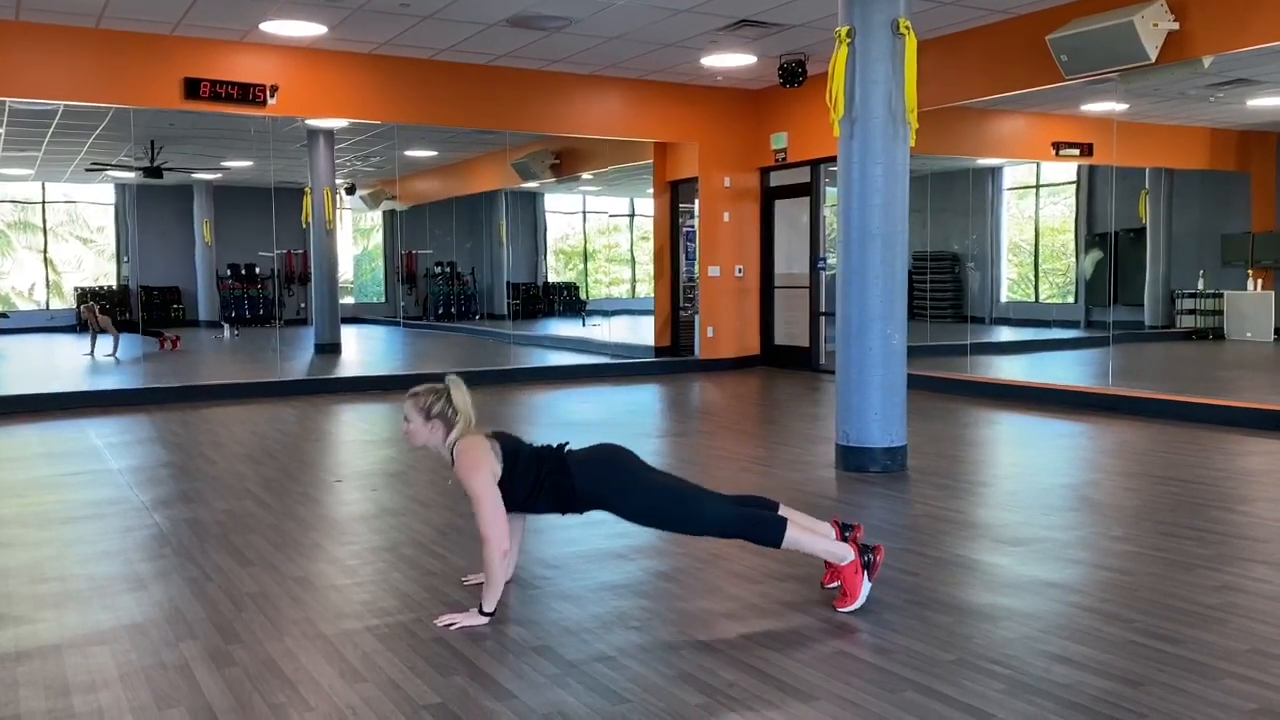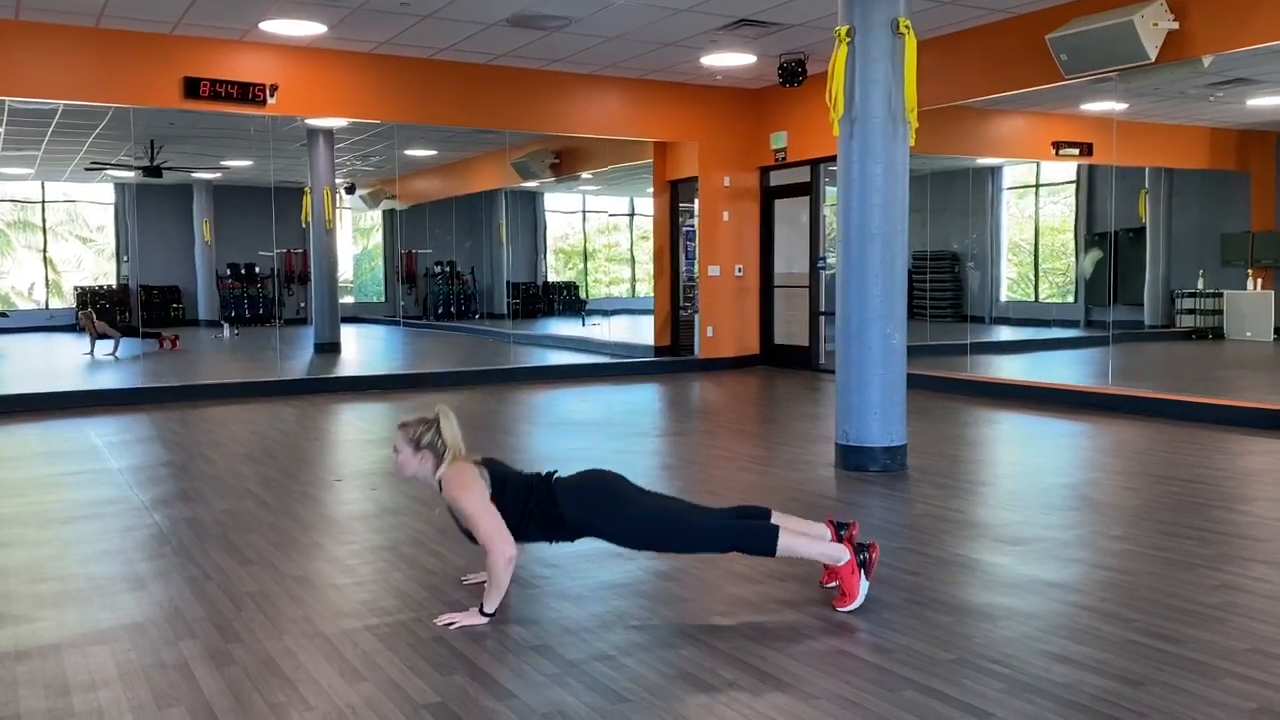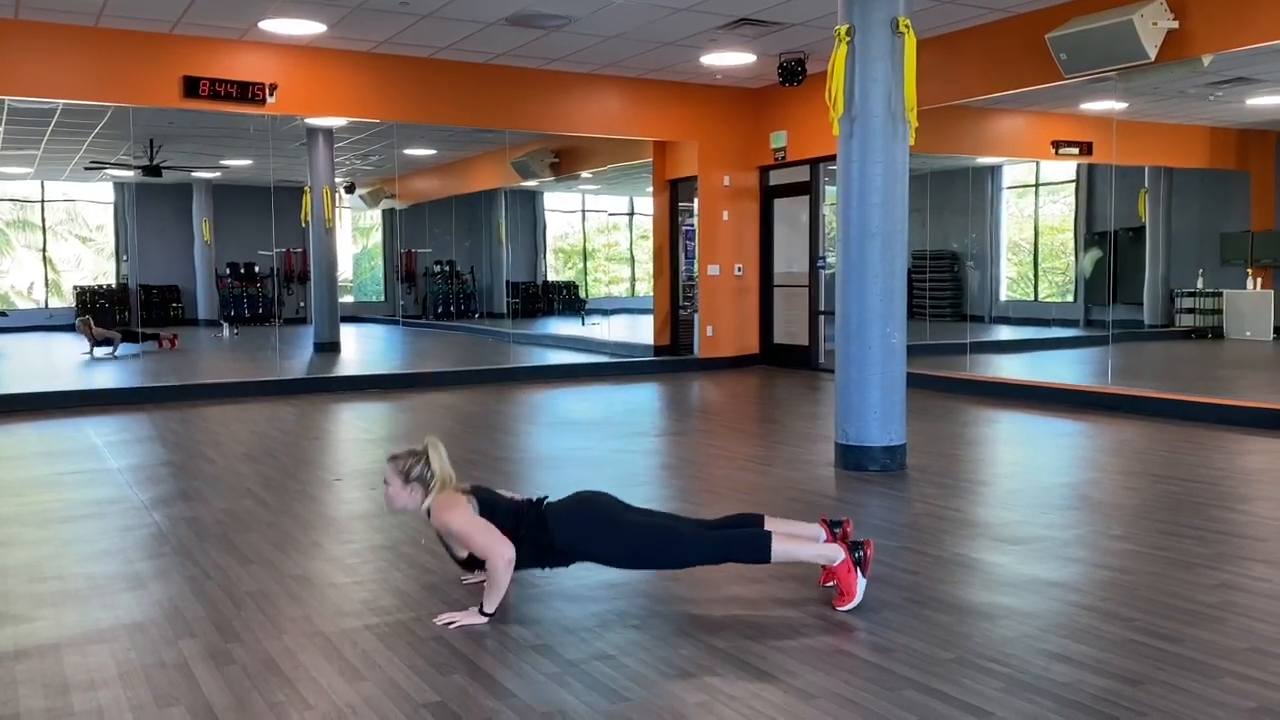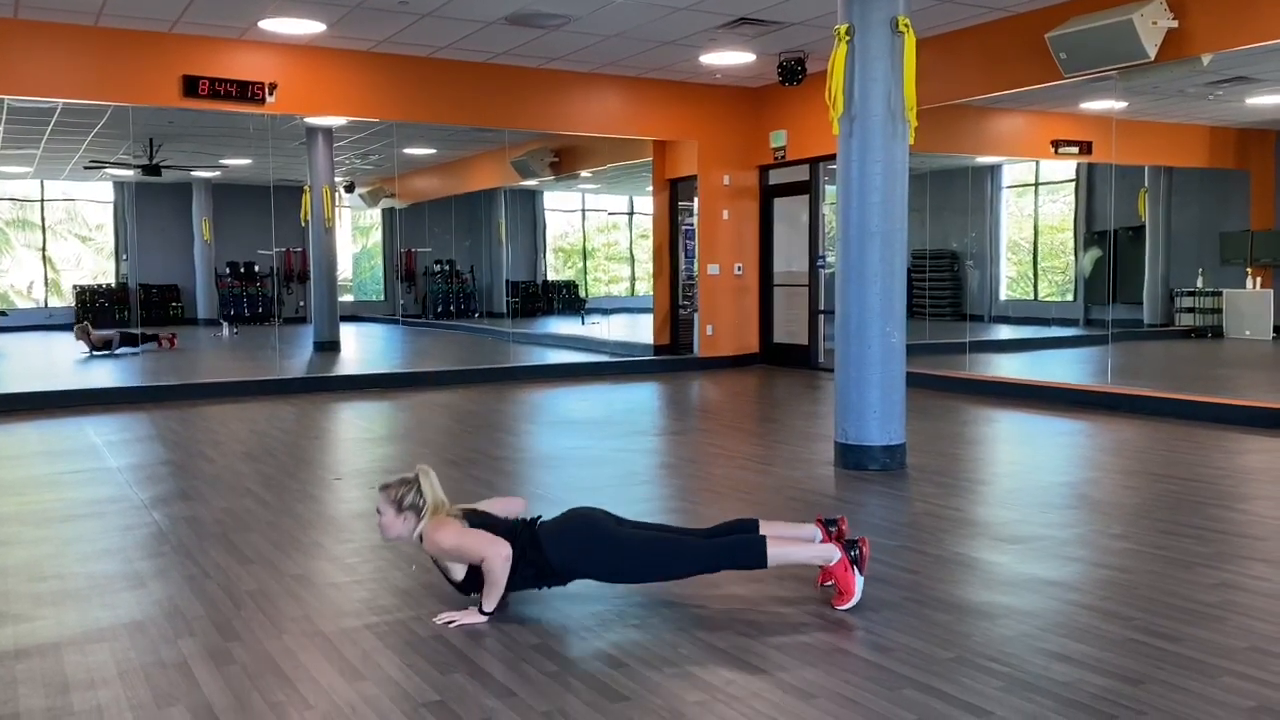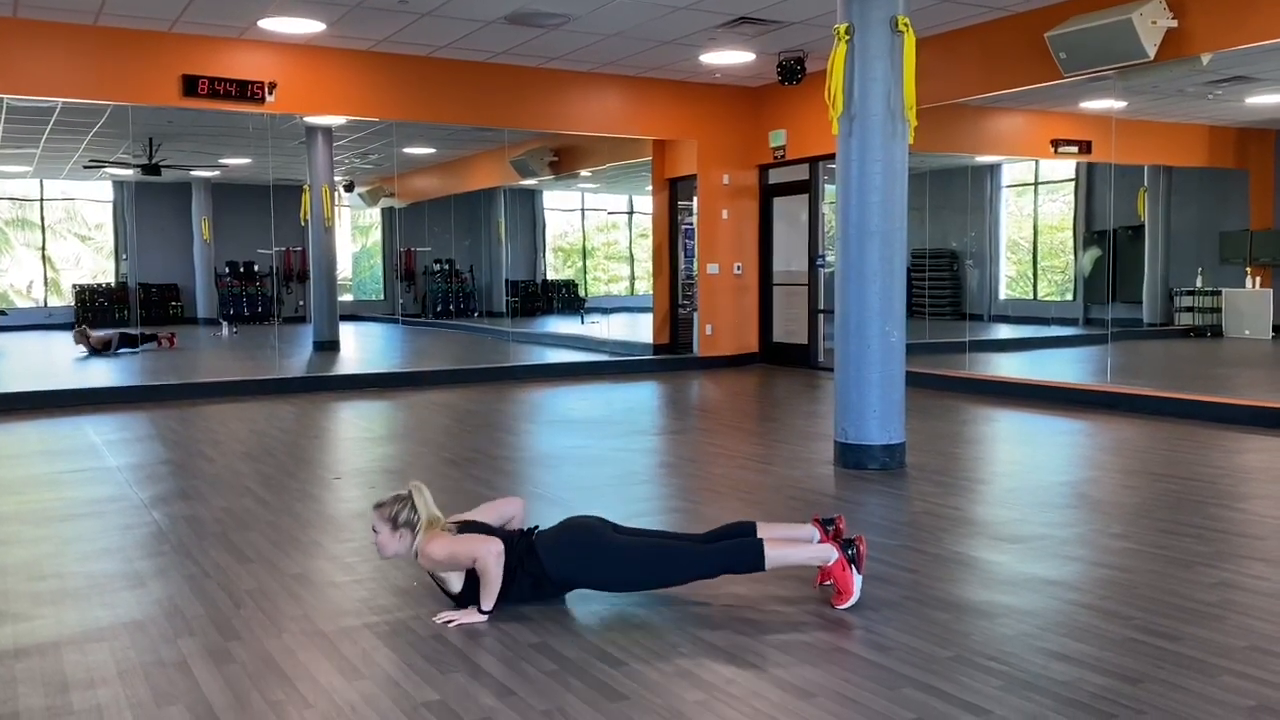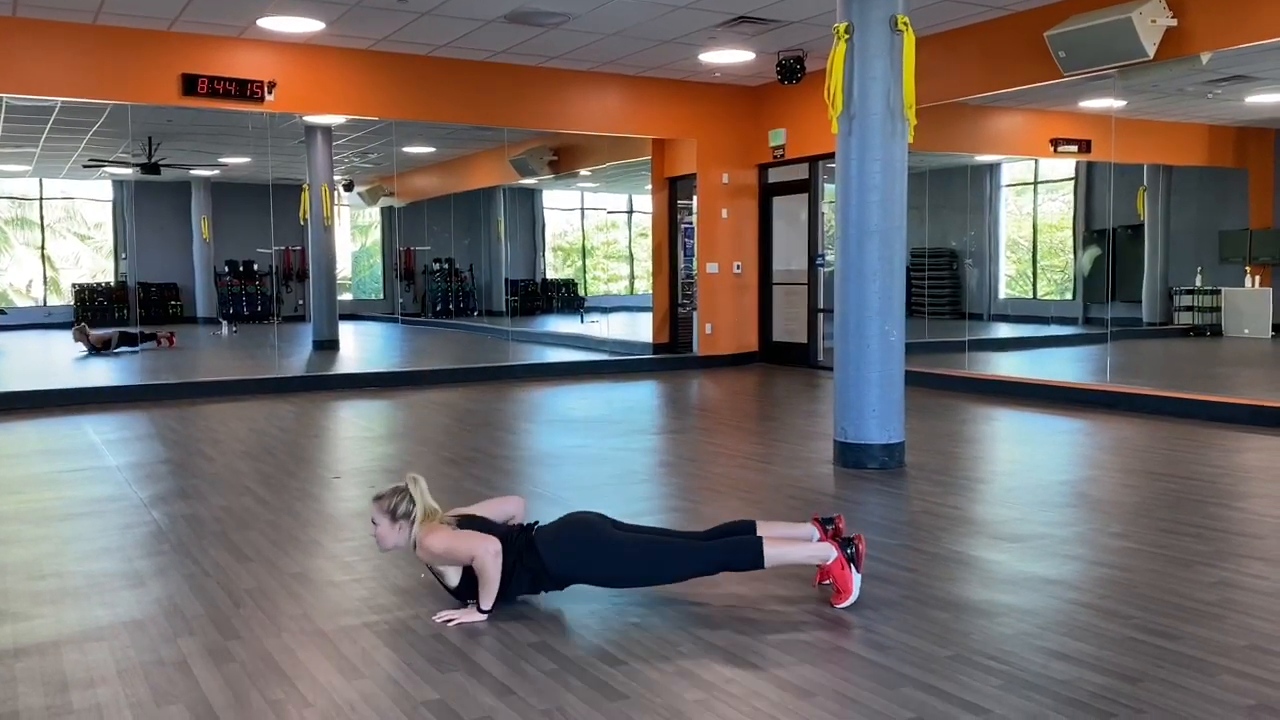
dt=0.1s
person 1, frame 1
left shoulder: (469, 460)
right shoulder: (473, 443)
left elbow: (498, 542)
right elbow: (512, 504)
left wrist: (484, 610)
right wrist: (504, 571)
left hip: (601, 481)
right hip: (599, 469)
left knee: (723, 519)
right knee: (722, 509)
left ankle: (848, 556)
right ankle: (836, 531)
person 1, frame 2
left shoulder: (456, 487)
right shoulder: (463, 470)
left elbow: (500, 547)
left wrist: (484, 611)
right wrist: (500, 570)
left hip: (590, 508)
right hip: (591, 495)
left knee: (717, 534)
right knee: (718, 520)
left ankle: (845, 555)
right ankle: (831, 531)
person 1, frame 3
left shoulder: (445, 514)
right shoulder: (454, 494)
left elbow: (503, 552)
left wrist: (483, 611)
right wrist: (495, 573)
left hip: (581, 532)
right hip: (581, 515)
left knee: (709, 545)
right knee: (711, 530)
left ankle: (840, 555)
right ankle: (826, 531)
person 1, frame 4
left shoulder: (438, 538)
right shoulder: (450, 518)
left elbow: (498, 550)
right elbow: (515, 504)
left wrist: (484, 608)
right wrist: (514, 562)
left hip: (576, 551)
right hip: (578, 532)
left knee: (710, 555)
right knee: (706, 540)
left ankle: (836, 553)
right ankle: (822, 530)
person 1, frame 5
left shoulder: (433, 550)
right shoulder: (447, 527)
left elbow: (491, 551)
right elbow: (513, 505)
left wrist: (482, 608)
left hip: (573, 560)
right hip: (575, 539)
left knee: (705, 560)
right knee: (703, 545)
left ankle: (832, 553)
right ankle: (819, 530)
person 1, frame 6
left shoulder: (431, 543)
right shoulder: (446, 521)
left elbow: (490, 551)
right elbow: (514, 504)
left wrist: (482, 608)
right wrist: (503, 574)
left hip: (573, 556)
right hip: (575, 535)
left knee: (703, 558)
right knee: (702, 541)
left ankle: (832, 553)
right ankle: (820, 530)
